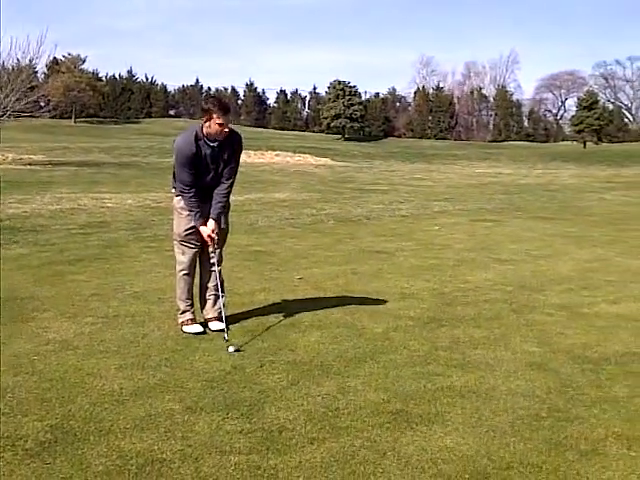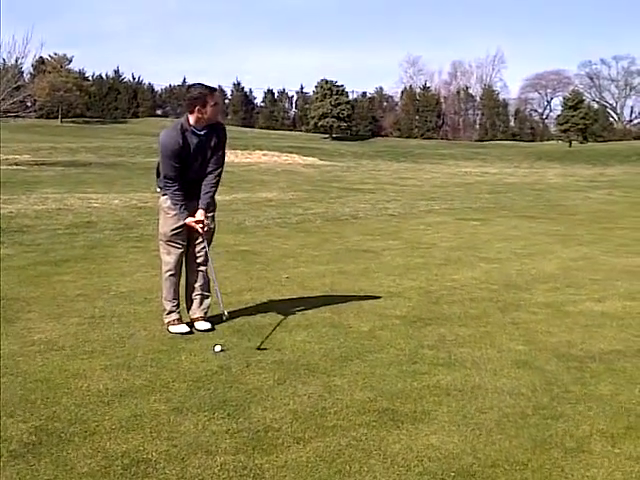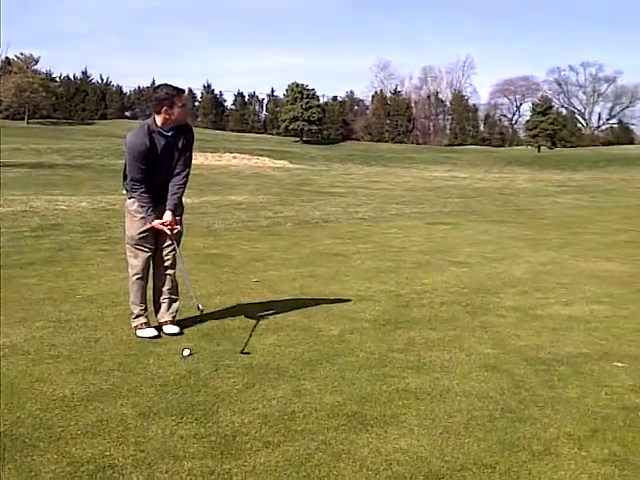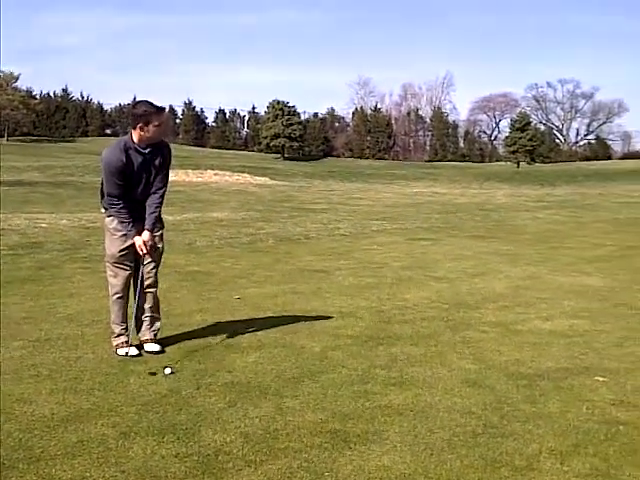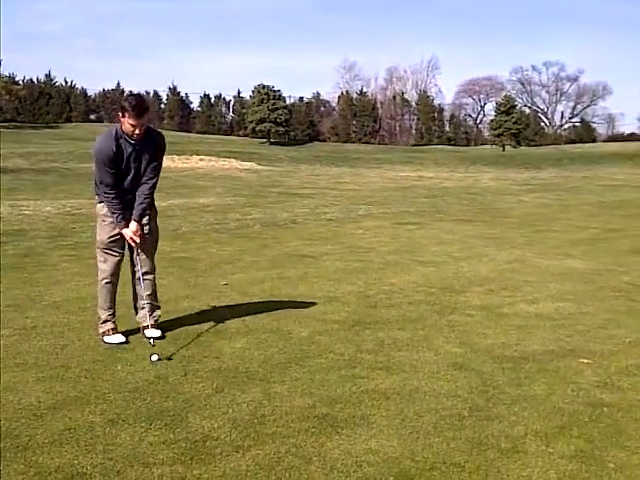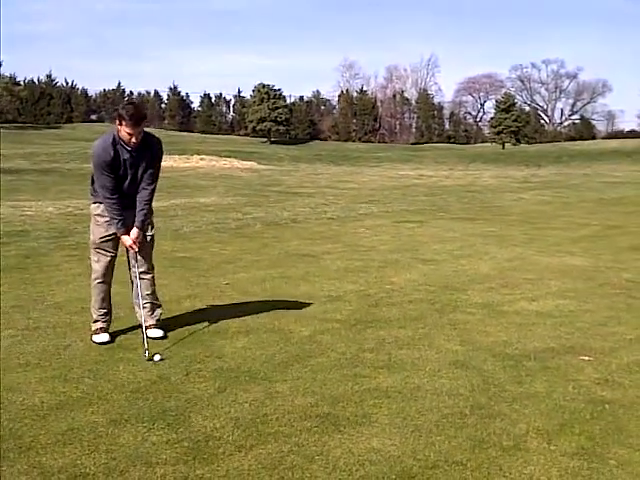
dt=0.5s
person 1, frame 1
left shoulder: (234, 141)
right shoulder: (185, 143)
left elbow: (225, 183)
right elbow: (187, 188)
left wrist: (213, 218)
right wrist: (199, 223)
left hip: (217, 202)
right hip: (187, 201)
left knee: (213, 259)
right knee: (186, 259)
left ankle: (212, 312)
right ankle: (186, 315)
person 1, frame 2
left shoulder: (218, 132)
right shoulder: (171, 137)
left elbow: (213, 173)
right elbow: (171, 181)
left wrist: (202, 208)
right wrist: (184, 215)
left hip: (203, 200)
right hip: (174, 200)
left knee: (200, 259)
right knee: (172, 260)
left ankle: (199, 312)
right ankle: (172, 315)
person 1, frame 3
left shoulder: (185, 133)
right shoulder: (138, 138)
left elbow: (180, 174)
right elbow: (138, 184)
left wrist: (171, 210)
right wrist: (152, 217)
left hip: (170, 203)
right hip: (141, 203)
left knee: (167, 262)
right knee: (140, 263)
left ankle: (166, 315)
right ankle: (139, 319)
person 1, frame 4
left shoulder: (162, 150)
right shoulder: (114, 155)
left elbow: (157, 192)
right elbow: (115, 200)
left wrist: (148, 229)
right wrist: (133, 234)
left hip: (149, 220)
right hip: (120, 220)
left knee: (149, 280)
right knee: (120, 281)
left ankle: (148, 333)
right ankle: (120, 338)
person 1, frame 5
left shoulder: (156, 140)
right shoulder: (105, 143)
left elbow: (148, 182)
right elbow: (108, 189)
left wrist: (136, 219)
right wrist: (122, 225)
left hip: (142, 207)
right hip: (111, 208)
left knee: (145, 266)
right knee: (109, 268)
left ankle: (148, 319)
right ankle: (107, 325)
person 1, frame 6
left shoulder: (153, 145)
right shoulder: (102, 148)
left elbow: (147, 188)
right elbow: (108, 194)
left wrist: (138, 225)
right wrist: (121, 231)
left hip: (138, 208)
right hip: (106, 208)
left knee: (144, 266)
right knee: (102, 268)
left ankle: (150, 319)
right ankle: (100, 324)
